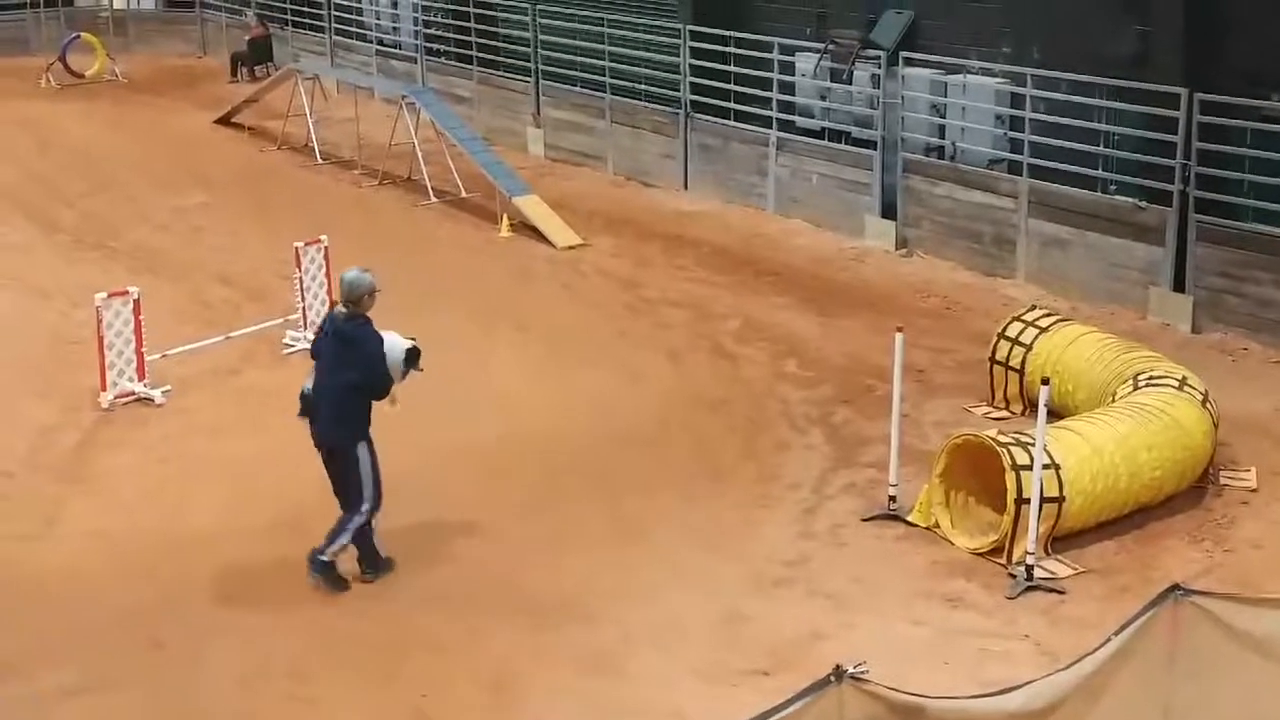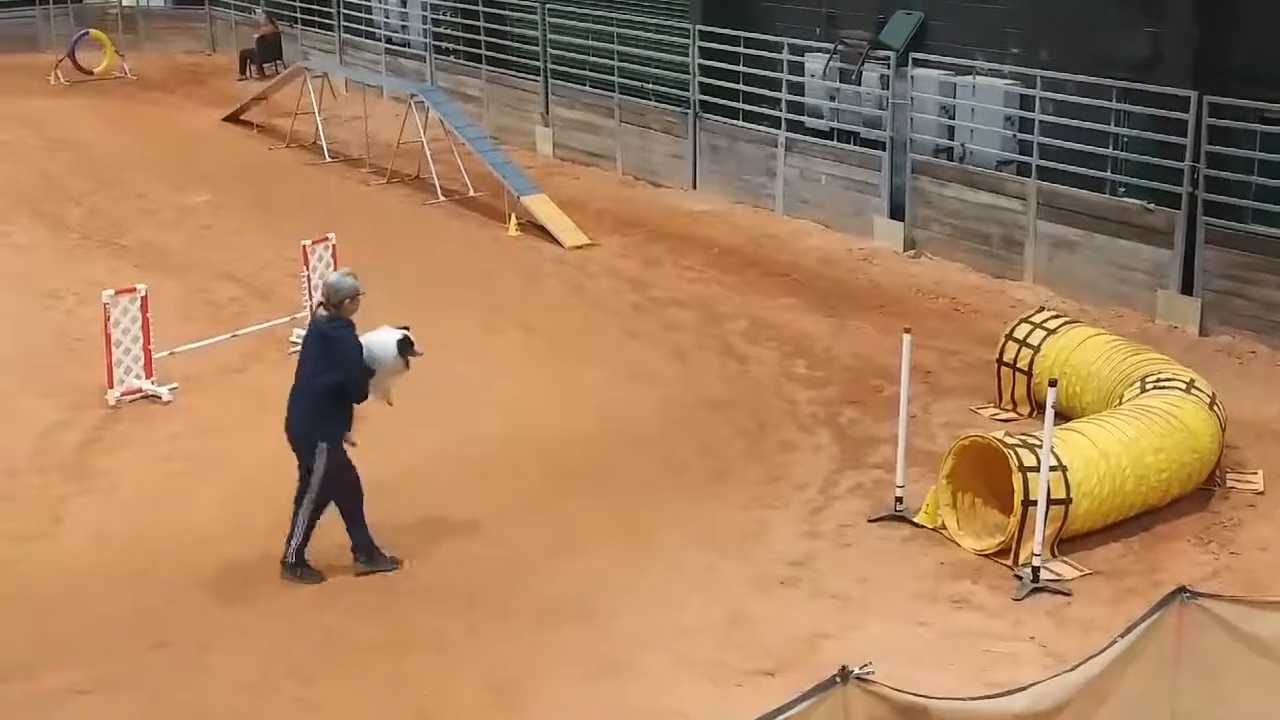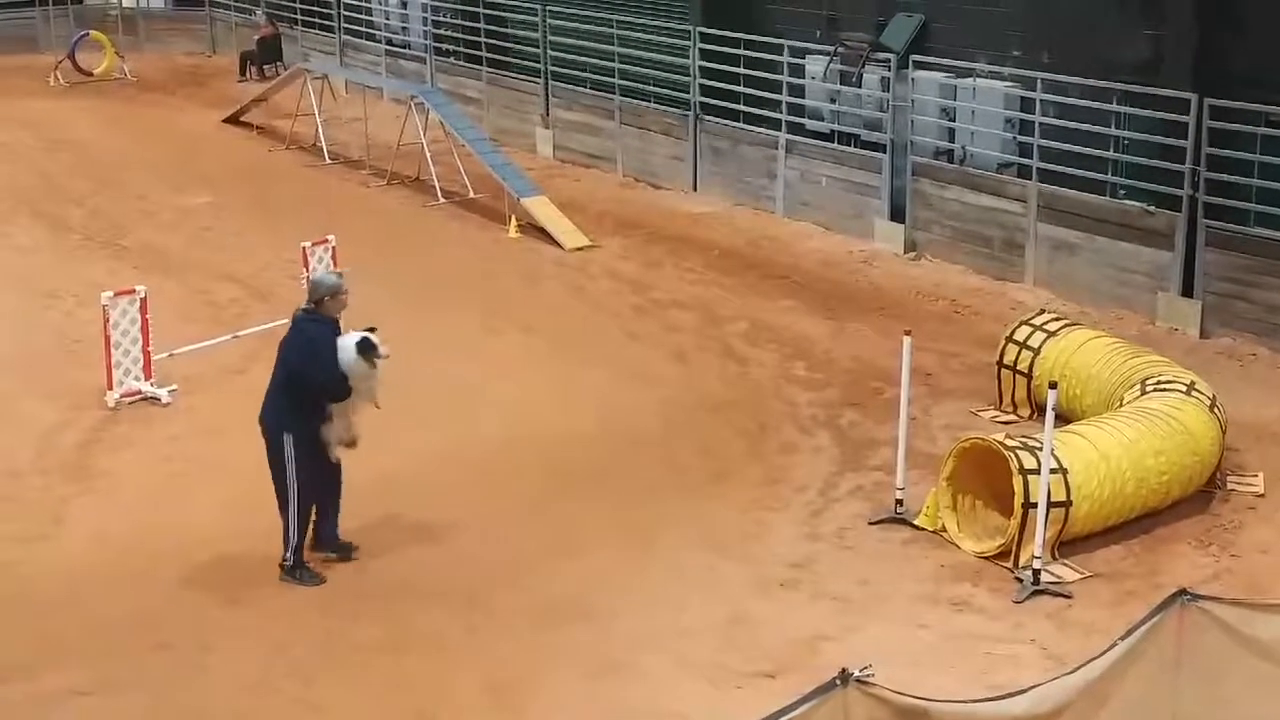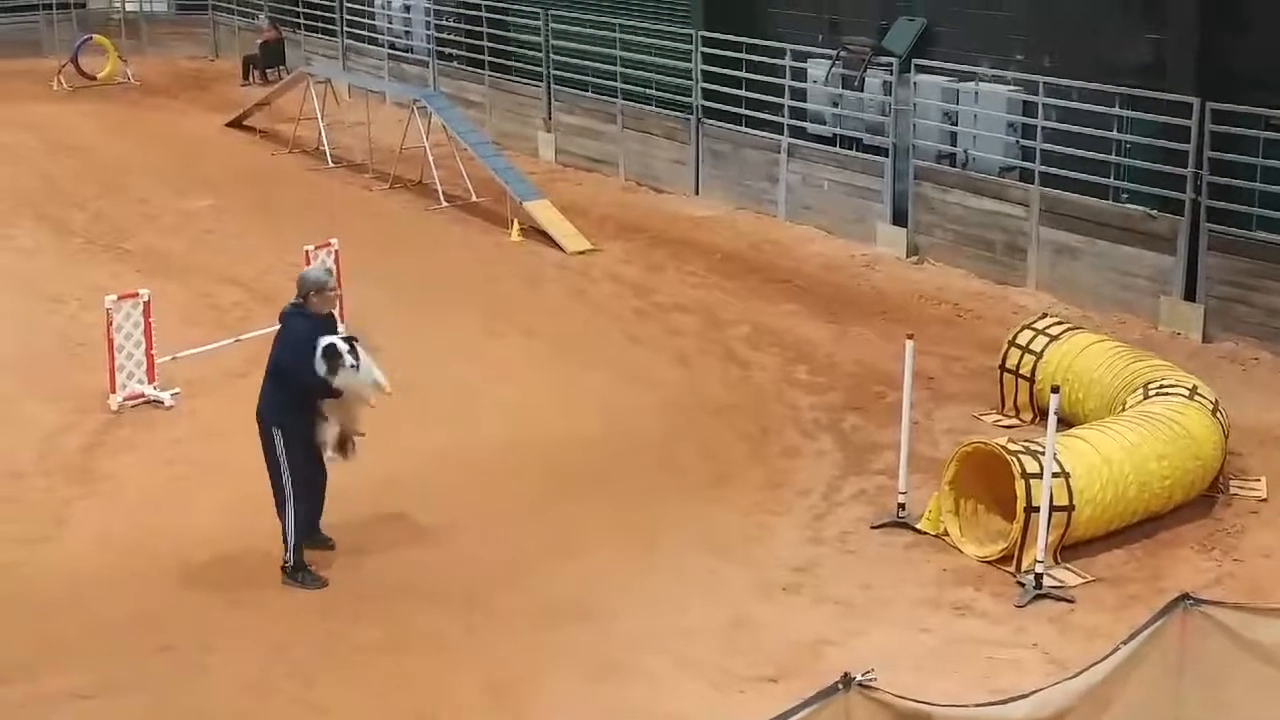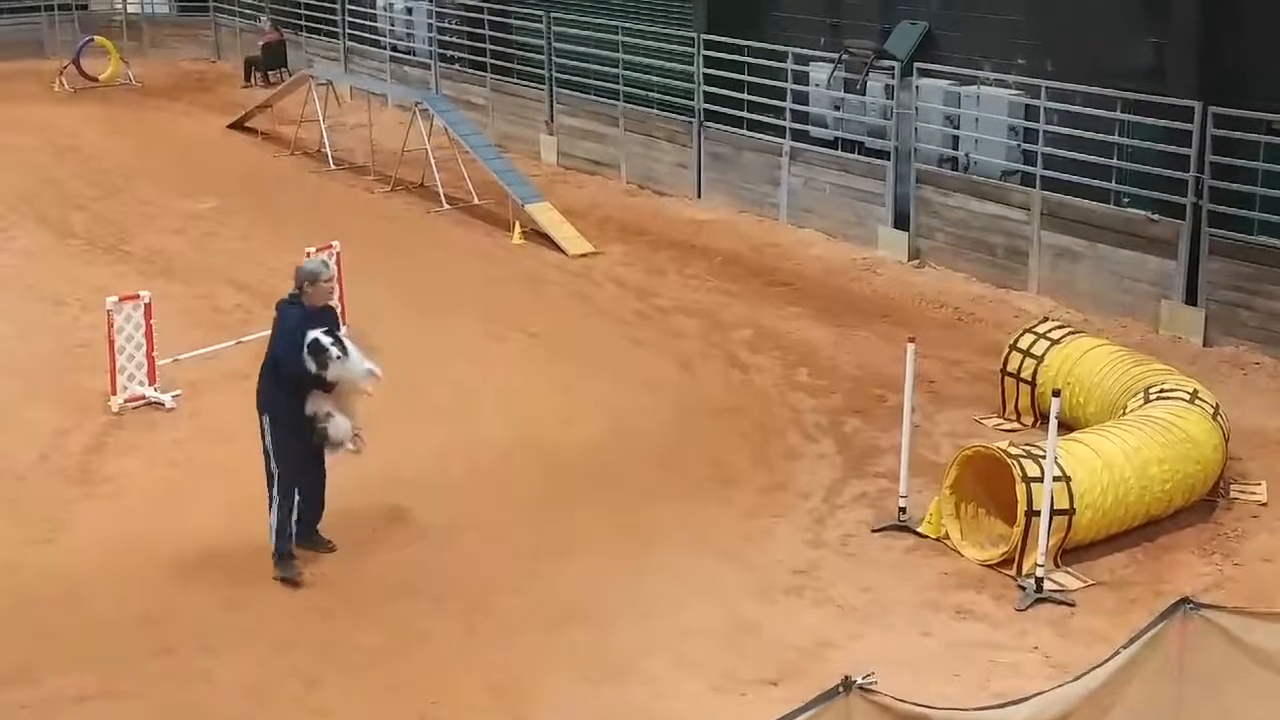
dt=0.2s
person 1, frame 1
left shoulder: (331, 324)
right shoulder: (367, 338)
left elbow: (317, 353)
right elbow: (379, 389)
right wrist: (390, 373)
left hip: (323, 424)
right hip: (348, 430)
left knee: (353, 495)
right knee: (367, 500)
left ankle: (371, 561)
right ankle: (323, 559)
person 1, frame 2
left shoulder: (323, 327)
right shoulder: (344, 341)
right elbow: (357, 391)
left wrist: (361, 373)
right wrist: (370, 374)
left hip: (311, 421)
right hip: (316, 429)
left knee: (347, 486)
right knee: (314, 495)
left ankle: (367, 555)
right ankle: (292, 562)
person 1, frame 3
left shoulder: (322, 326)
right shoulder: (313, 335)
left elbow: (326, 375)
right elbow: (330, 388)
right wrist: (350, 388)
left hip: (304, 417)
right hip: (286, 422)
left knee: (329, 473)
right knee: (297, 492)
left ankle: (327, 538)
right ankle: (292, 564)
person 1, frame 4
left shoulder: (326, 322)
right shoulder: (297, 330)
right elbow: (306, 381)
right wrist: (337, 389)
left hip: (305, 413)
right hip: (280, 418)
left knee: (316, 475)
right knee: (293, 489)
left ankle: (308, 531)
right ankle: (294, 567)
person 1, frame 5
left shoulder: (329, 315)
right shoulder: (290, 318)
right elbow: (292, 368)
left wrist: (333, 377)
right wrist: (327, 382)
left hip: (309, 406)
right hip: (279, 408)
left knee: (314, 472)
right knee: (285, 480)
left ankle: (307, 531)
right ankle: (283, 557)
